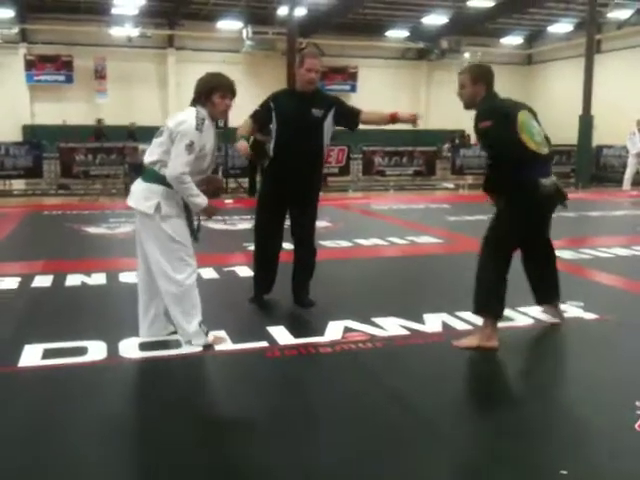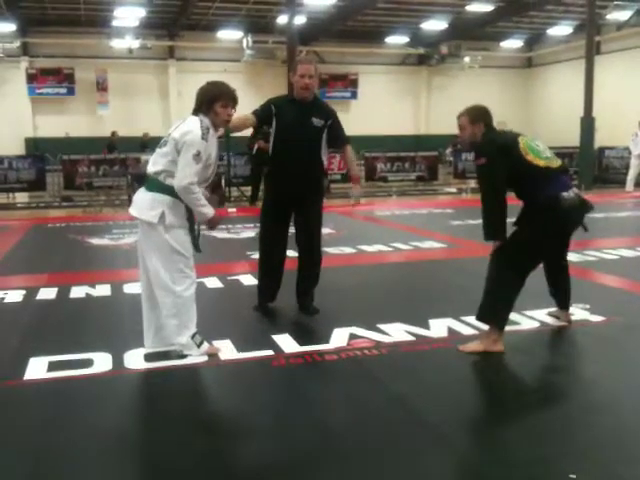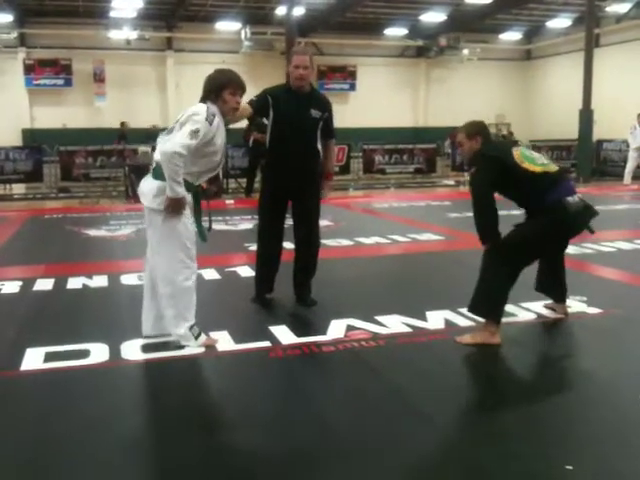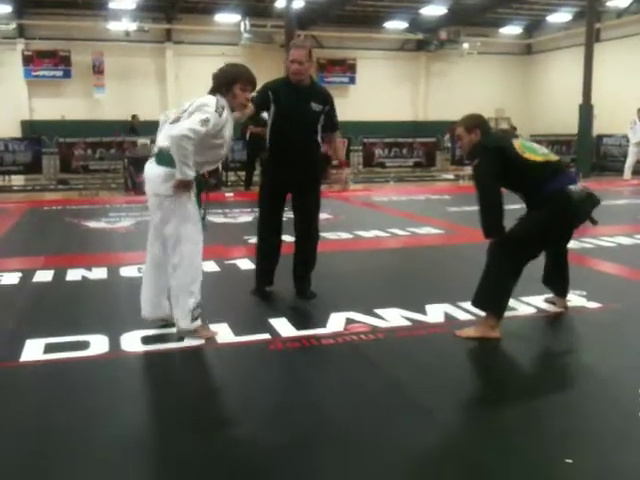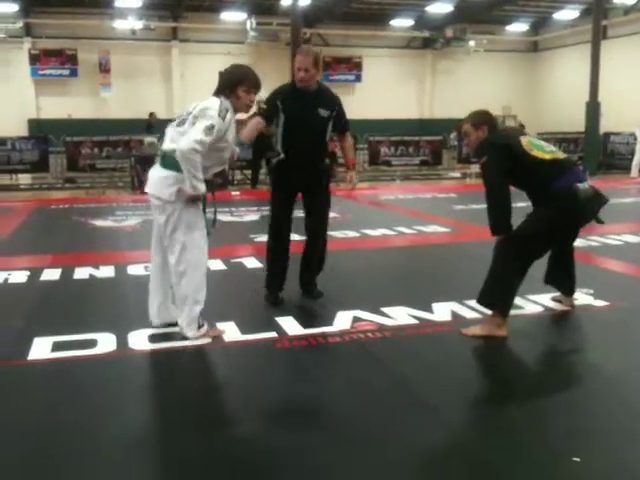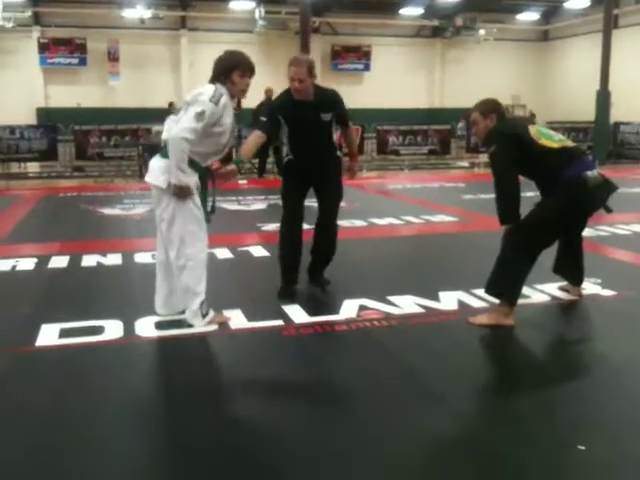
dt=0.3s
person 1, frame 1
left shoulder: (200, 122)
right shoulder: (193, 125)
right elbow: (177, 173)
left wrist: (203, 181)
right wrist: (201, 203)
left hip: (155, 195)
right hip: (160, 198)
left knee: (156, 266)
right knee: (180, 266)
left ankle: (155, 326)
right ankle: (195, 332)
person 1, frame 2
left shoulder: (198, 129)
right shoulder: (198, 134)
right elbow: (185, 184)
left wrist: (202, 201)
right wrist: (208, 213)
left hip: (156, 204)
right hip: (163, 208)
left knee: (158, 276)
right knee: (178, 276)
left ankle: (160, 337)
right ankle: (188, 341)
person 1, frame 3
left shoulder: (207, 116)
right shoulder: (206, 117)
left elbow: (168, 143)
right elbow: (171, 151)
right wrist: (175, 193)
left hip: (163, 189)
right hip: (166, 193)
left knee: (162, 262)
right knee: (180, 266)
left ankle: (157, 324)
right ankle: (185, 333)
person 1, frame 4
left shoulder: (211, 105)
right shoulder: (216, 110)
left elbow: (168, 120)
right elbow: (179, 135)
left wrist: (163, 154)
right wrist: (185, 175)
left hip: (161, 172)
right hip: (171, 178)
left knee: (162, 245)
right knee: (187, 247)
left ankle: (156, 307)
right ankle: (188, 318)
person 1, frame 5
left shoulder: (213, 108)
right shoulder: (220, 113)
left elbow: (174, 130)
right elbow: (188, 148)
right wrist: (197, 188)
left hip: (165, 178)
right hip: (175, 183)
left knee: (168, 251)
right knee: (191, 253)
left ankle: (164, 313)
right ankle: (193, 324)
person 1, frame 6
left shoulder: (217, 99)
right shoulder: (214, 98)
left elbow: (183, 133)
right elbow: (179, 136)
right wrist: (181, 181)
left hip: (169, 171)
right hip: (174, 174)
left knee: (172, 242)
right knee: (191, 243)
left ankle: (170, 303)
right ankle: (198, 312)
person 2, frame 1
left shoulder: (329, 103)
right shoulder: (278, 99)
left elbow: (363, 116)
right elbow: (252, 123)
left wrist: (396, 117)
right wrist: (242, 138)
left hip: (307, 181)
right hip: (275, 178)
left knee: (304, 239)
right knee: (266, 234)
left ankle: (300, 291)
right ankle: (260, 289)
person 2, frame 2
left shoulder: (325, 113)
right shoulder: (276, 106)
left elbow: (344, 146)
right elbow: (250, 119)
left wrist: (354, 178)
right wrist: (225, 125)
left hip: (311, 189)
right hip: (278, 187)
left knee: (310, 245)
right knee: (271, 243)
left ankle: (305, 298)
right ankle: (266, 298)
person 2, frame 3
left shoulder: (322, 103)
right shoulder: (273, 96)
left elbow: (328, 142)
right elbow: (247, 110)
left wrist: (327, 176)
left hip: (308, 180)
right hip: (275, 177)
left knee: (308, 237)
right knee: (269, 234)
left ankle: (303, 289)
right ankle: (263, 290)
person 2, frame 4
left shoulder: (322, 96)
right shoulder: (273, 89)
left elbow: (332, 134)
right elbow: (249, 108)
left hip: (308, 172)
right hip: (275, 169)
left knee: (307, 229)
right knee: (269, 226)
left ankle: (302, 283)
right ankle: (263, 282)
person 2, frame 5
left shoulder: (330, 99)
right shoulder: (282, 94)
left elbow: (343, 135)
right elbow: (259, 121)
left wrist: (350, 168)
right wrist: (239, 143)
left hip: (316, 172)
right hip: (285, 170)
left knee: (317, 229)
right knee: (279, 227)
left ankle: (308, 282)
right ankle: (273, 286)
person 2, frame 6
left shoulder: (331, 99)
right shoulder: (280, 105)
left elbow: (346, 127)
right elbow: (259, 134)
left wrist: (353, 158)
left hip: (327, 167)
right hip: (295, 168)
left knee: (327, 222)
right knee: (291, 221)
left ankle: (317, 271)
right ankle: (288, 281)
person 3, frame 1
left shoulder: (488, 112)
right shoulder: (516, 107)
left elbow: (502, 157)
right elbow: (537, 150)
left wrist: (494, 190)
left hip: (525, 194)
right hip: (545, 190)
left knee: (494, 253)
right knee: (538, 248)
left ankle: (488, 332)
right ankle: (552, 306)
person 3, frame 2
left shoulder: (488, 147)
right shoulder: (511, 139)
left elbow: (492, 195)
left wrist: (496, 236)
right wrist: (524, 221)
left hip: (551, 209)
right hip: (570, 203)
left knee: (506, 262)
right knee: (554, 254)
left ankle: (493, 337)
right ankle: (563, 310)
person 3, frame 3
left shoulder: (483, 158)
right shoulder: (508, 151)
left elbow: (483, 204)
left wrist: (490, 241)
right wrist: (521, 235)
left hip: (556, 213)
right hip: (575, 208)
left knee: (499, 257)
right knee: (550, 248)
left ankle: (490, 330)
right ankle: (559, 303)
person 3, frame 4
left shoulder: (484, 150)
right shoulder: (508, 144)
left elbow: (489, 197)
left wrist: (494, 234)
left hip: (558, 202)
right hip: (577, 198)
left knee: (504, 250)
right knee: (554, 241)
left ankle: (490, 324)
right ankle: (560, 296)
person 3, frame 5
left shoulder: (491, 147)
right shoulder: (514, 140)
left elbow: (497, 195)
left wrist: (501, 232)
left hip: (564, 200)
right hip: (584, 195)
left knee: (512, 248)
right knee: (560, 240)
left ankle: (496, 323)
right ankle: (567, 295)
person 3, frame 6
left shoulder: (500, 136)
right shoulder: (522, 129)
left elbow: (506, 184)
left wrist: (510, 221)
left hip: (573, 188)
right hip: (593, 184)
left knee: (520, 238)
right knee: (568, 229)
left ankle: (503, 312)
right ankle: (574, 284)
